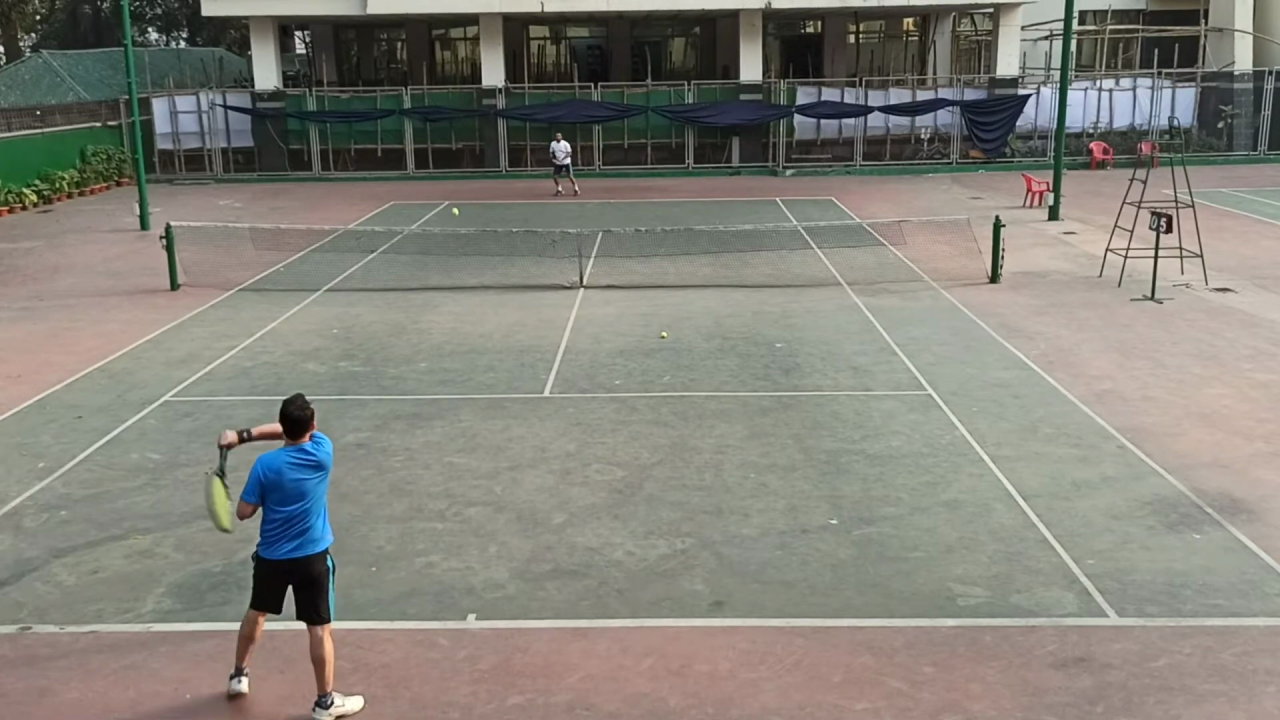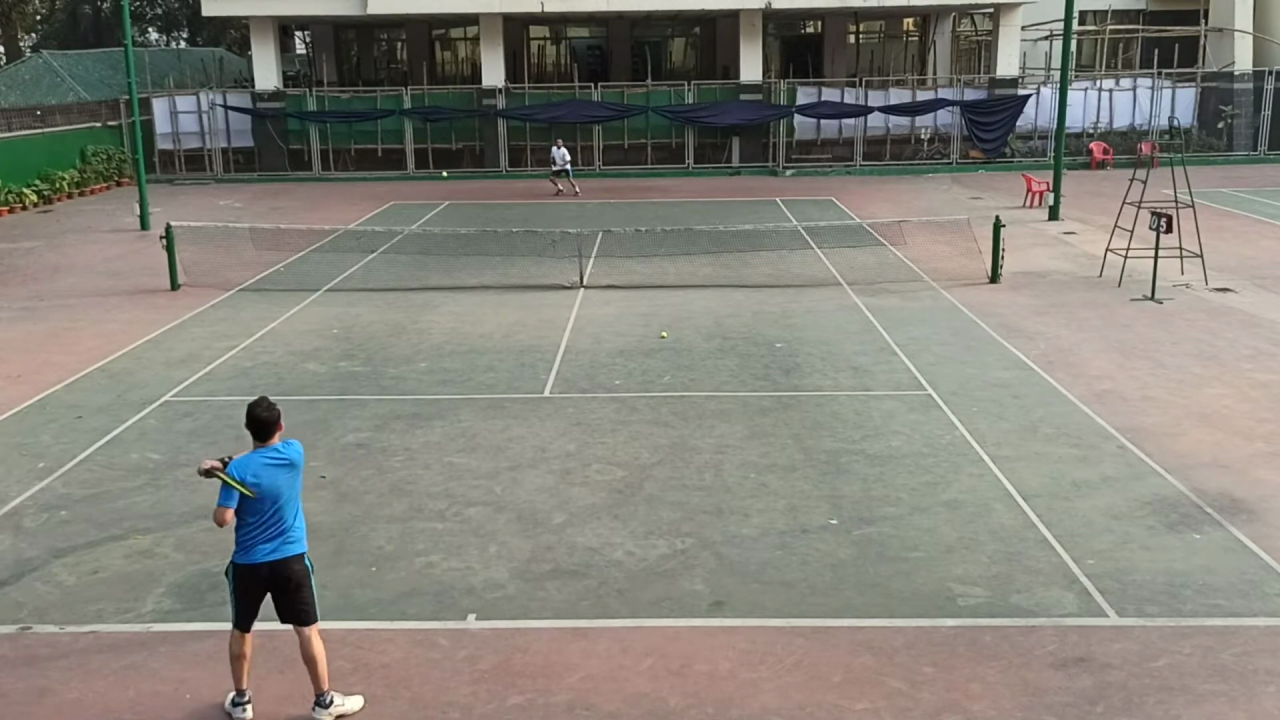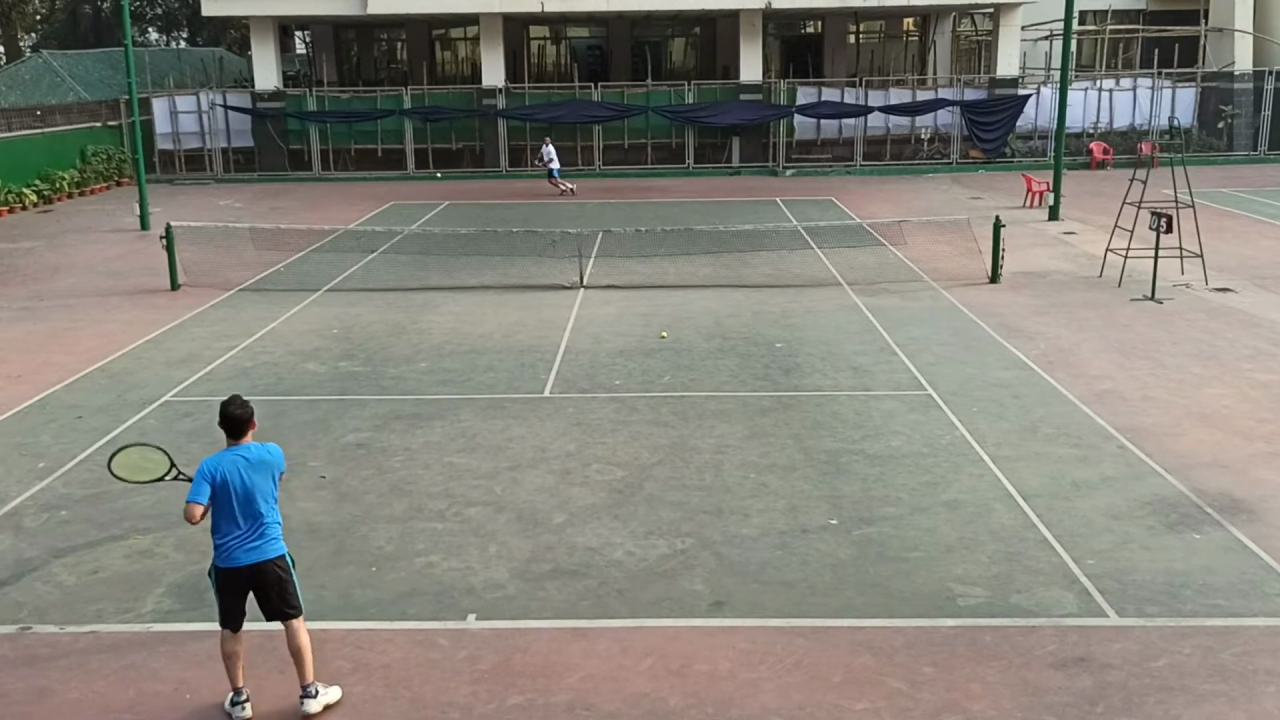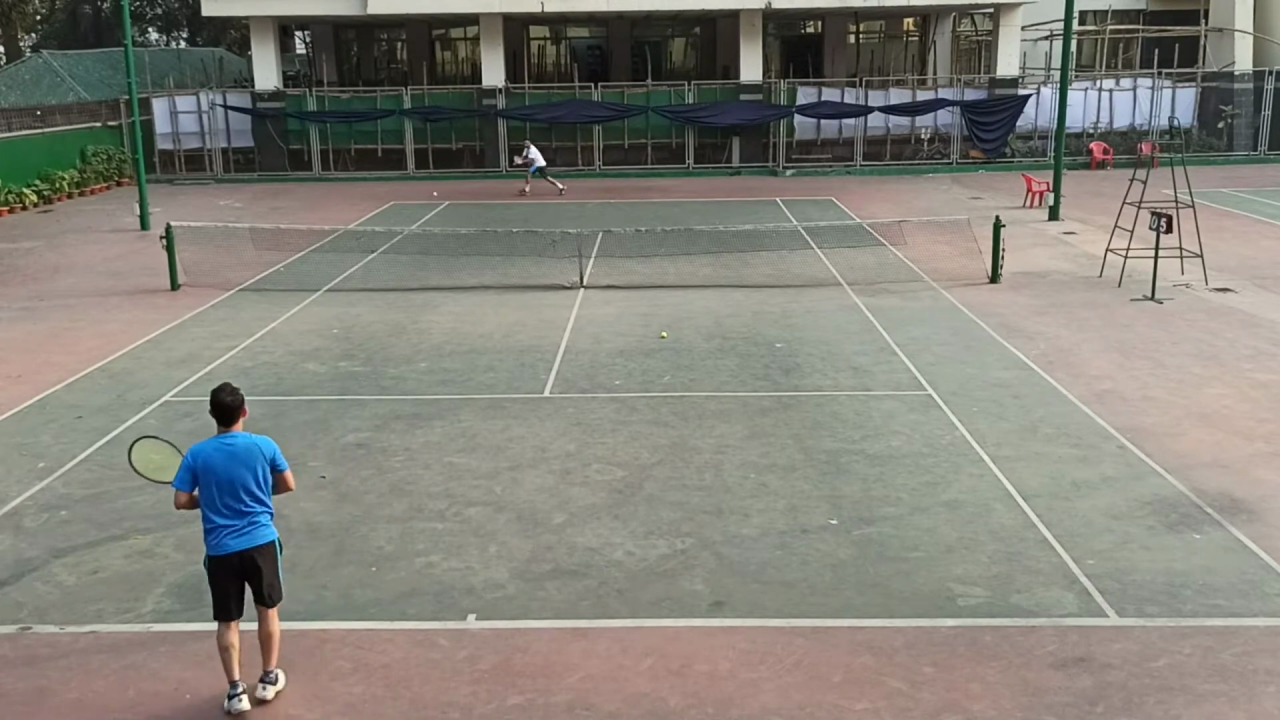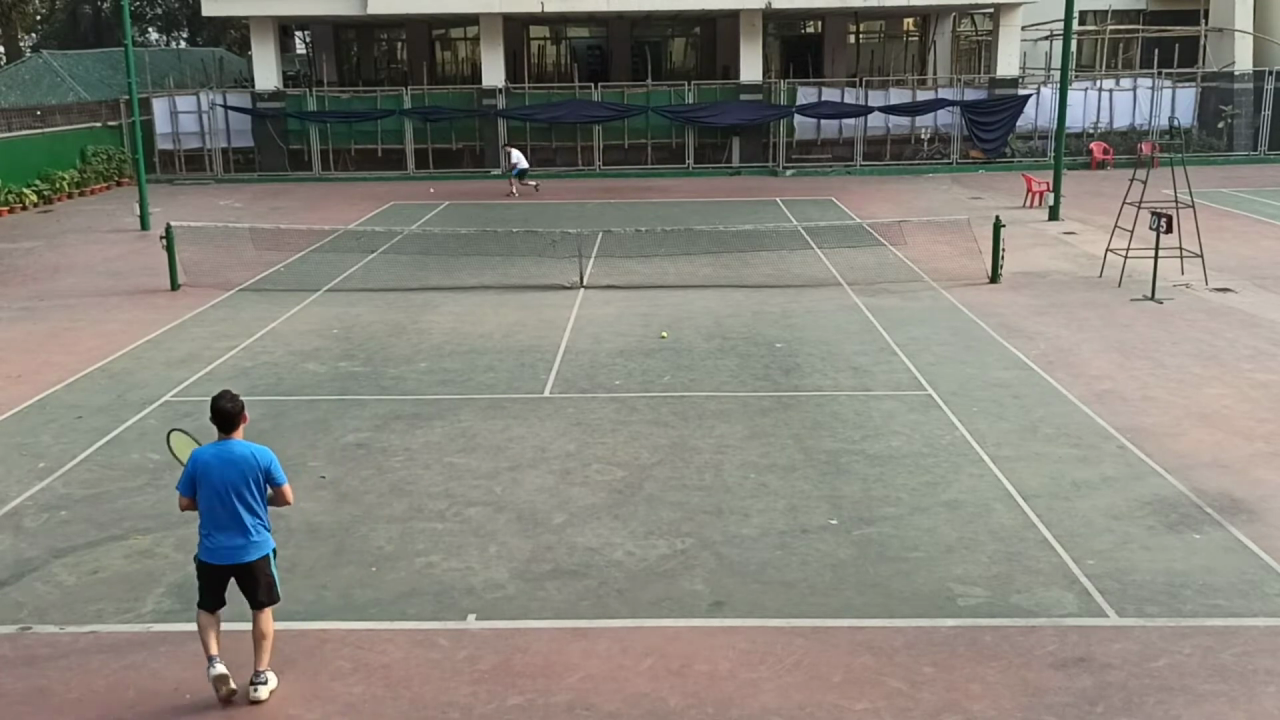
dt=0.2s
person 1, frame 1
left shoulder: (265, 465)
right shoulder: (323, 451)
left elbow: (244, 512)
right elbow: (286, 430)
right wrist: (243, 435)
left hip: (270, 555)
right hip: (312, 556)
left knee: (256, 612)
right knee: (319, 630)
left ankle: (239, 676)
person 1, frame 2
left shoulder: (238, 470)
right shoulder: (294, 452)
left elbow: (222, 519)
left hip: (248, 562)
right hip: (290, 559)
left knee: (241, 631)
right knee: (307, 630)
person 1, frame 3
left shoulder: (210, 467)
right shoulder: (272, 454)
left elbow: (192, 516)
left wrist: (210, 505)
left hip: (229, 563)
right hip: (271, 556)
left knee: (230, 631)
right knee: (294, 623)
right ankle: (310, 692)
person 1, frame 4
left shoulder: (197, 454)
right shoulder: (264, 445)
left elbow: (181, 500)
right elbow: (288, 484)
left hip: (221, 550)
right hip: (261, 542)
left knee: (227, 622)
right knee: (268, 610)
left ankle: (235, 691)
right ankle: (269, 678)
person 1, frame 5
left shoulder: (198, 458)
right shoulder: (262, 455)
left elbow: (185, 503)
right elbow: (286, 498)
left hip: (212, 553)
right hip: (255, 550)
left knee: (207, 610)
right knee: (262, 610)
left ankle: (215, 663)
right ankle: (260, 678)
